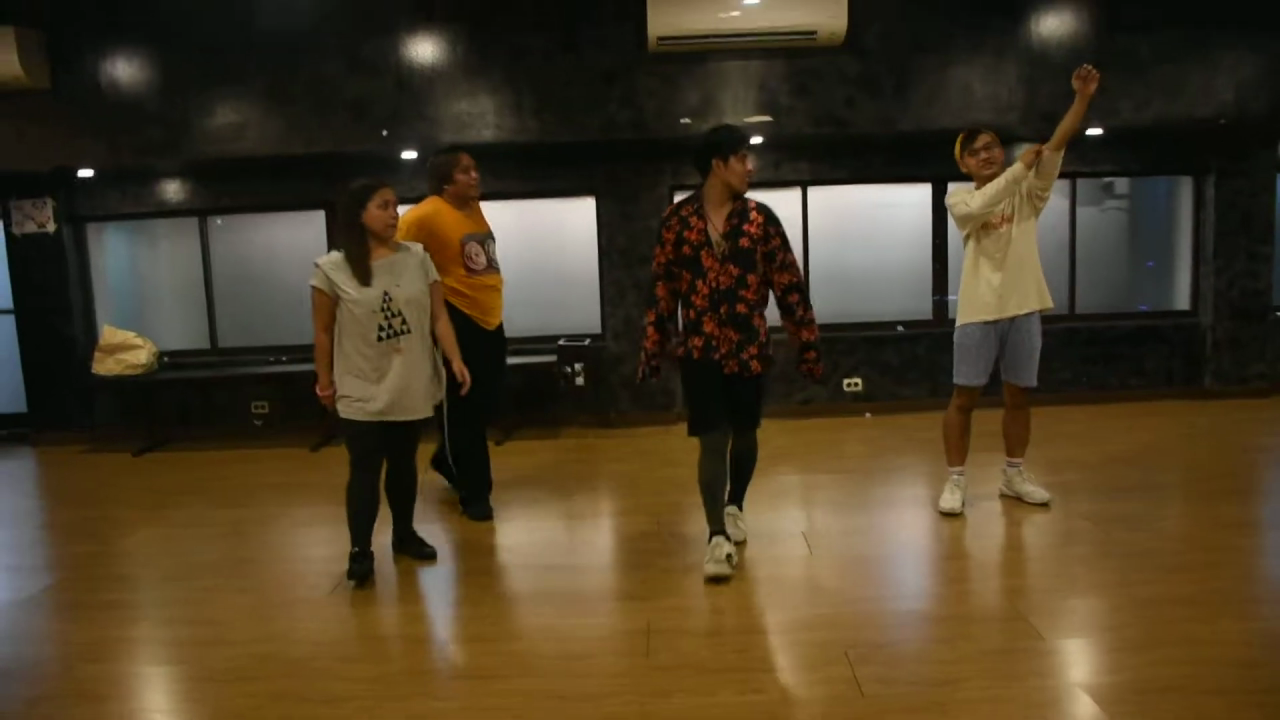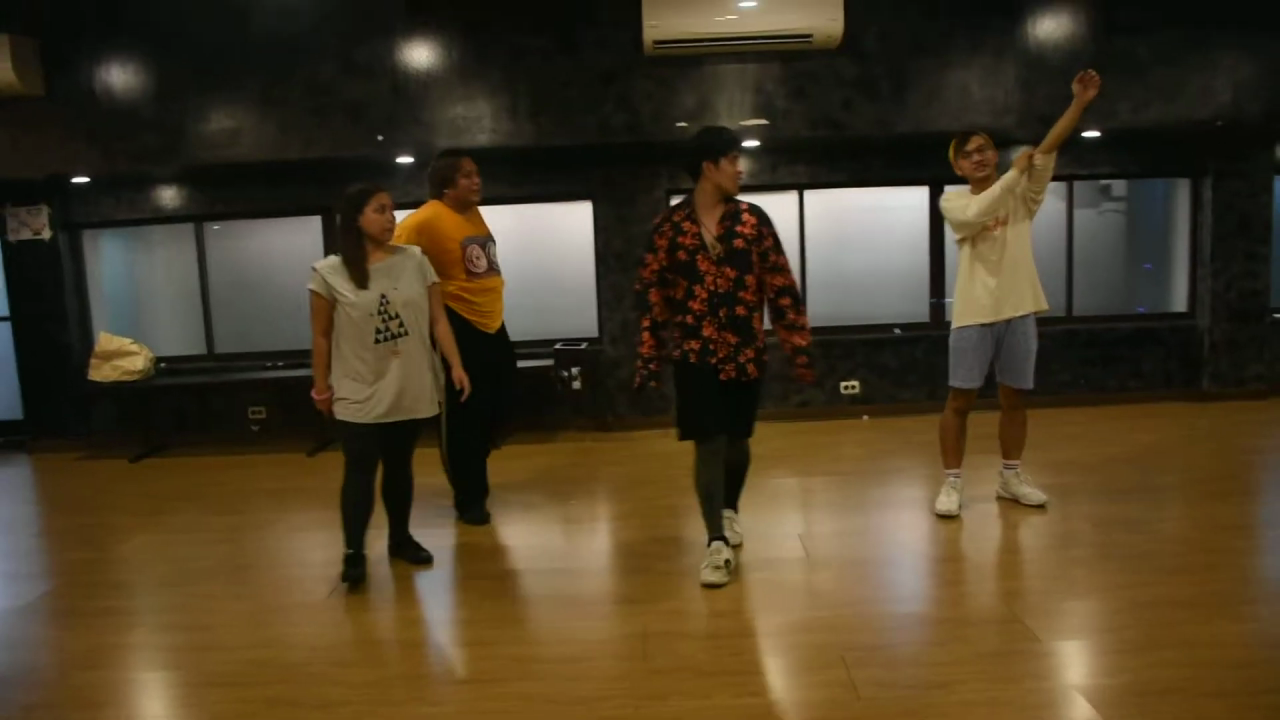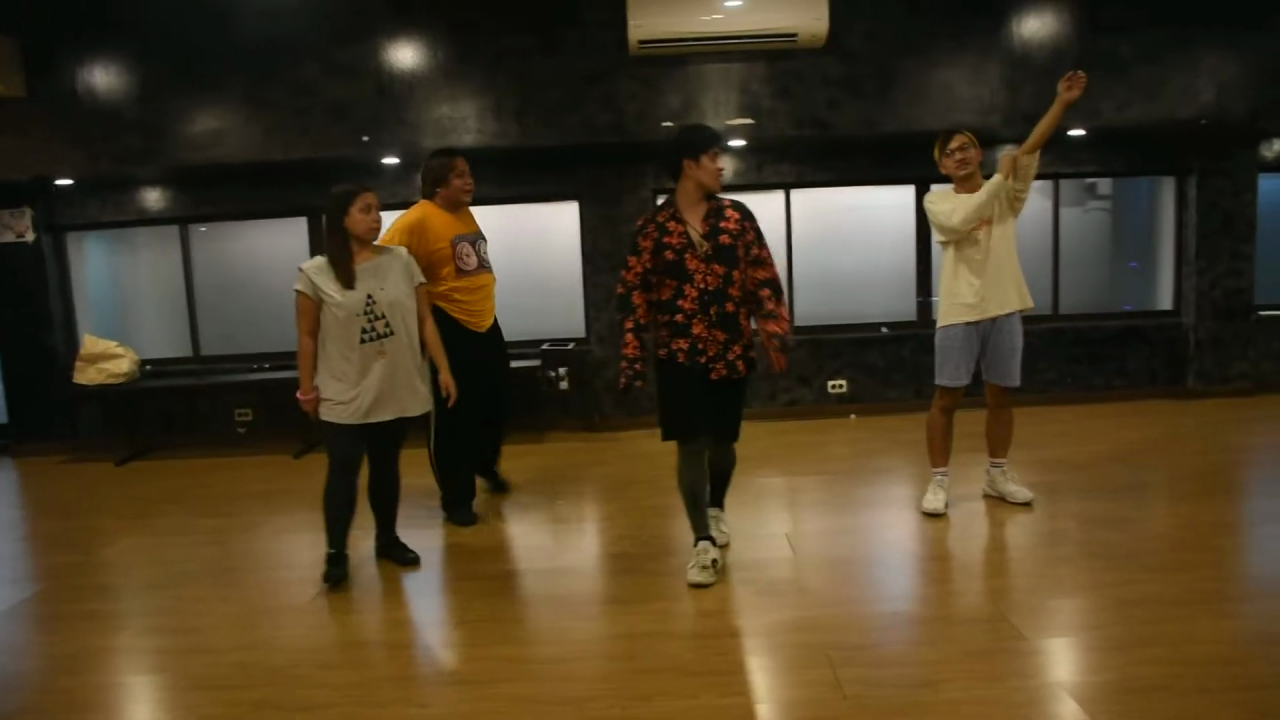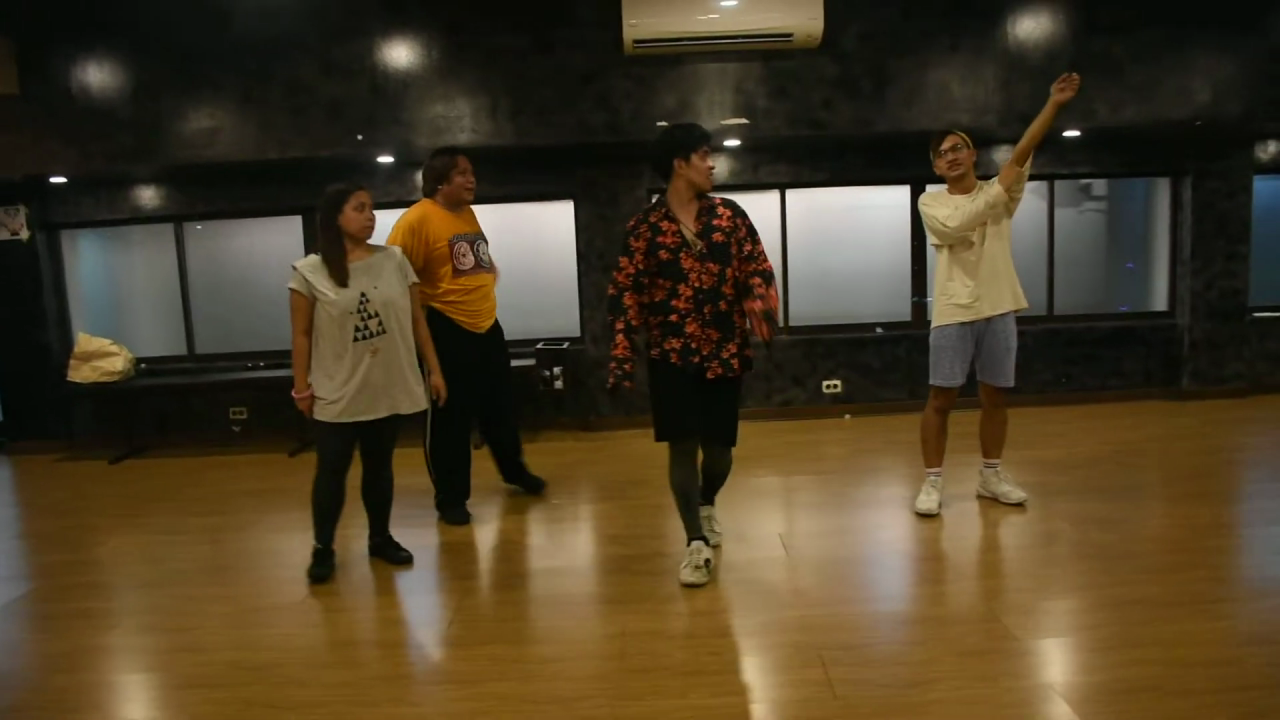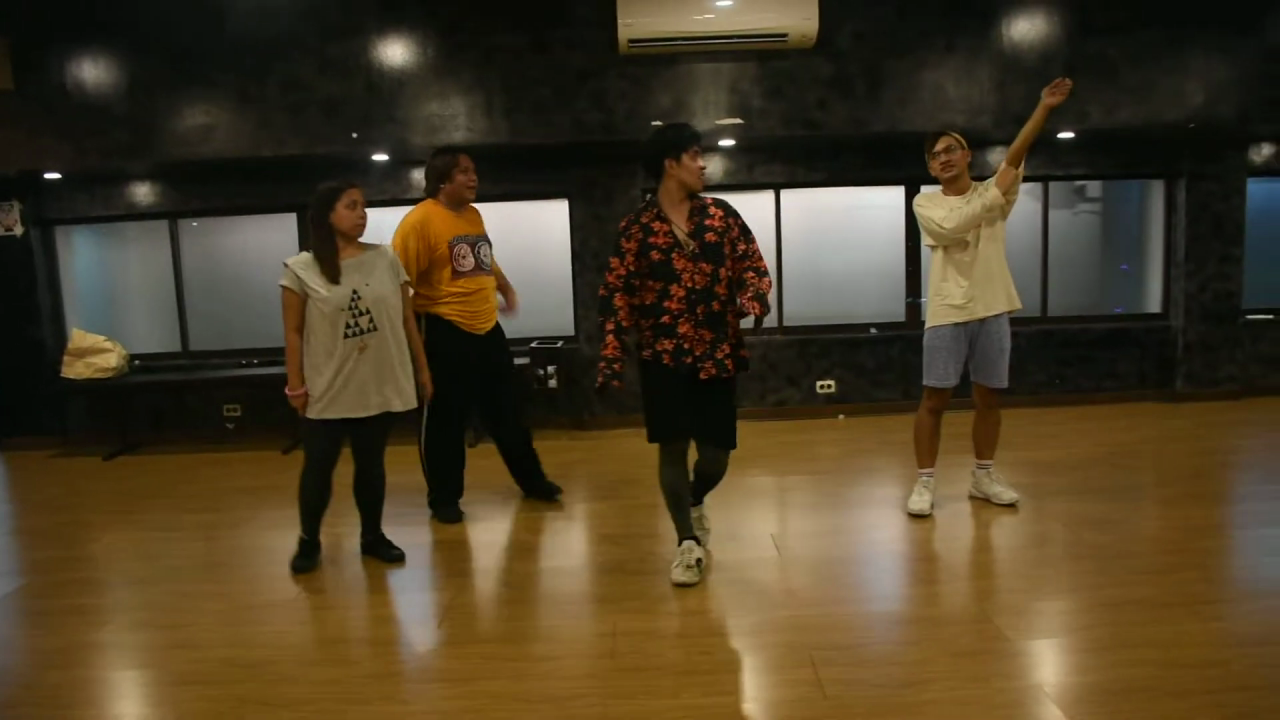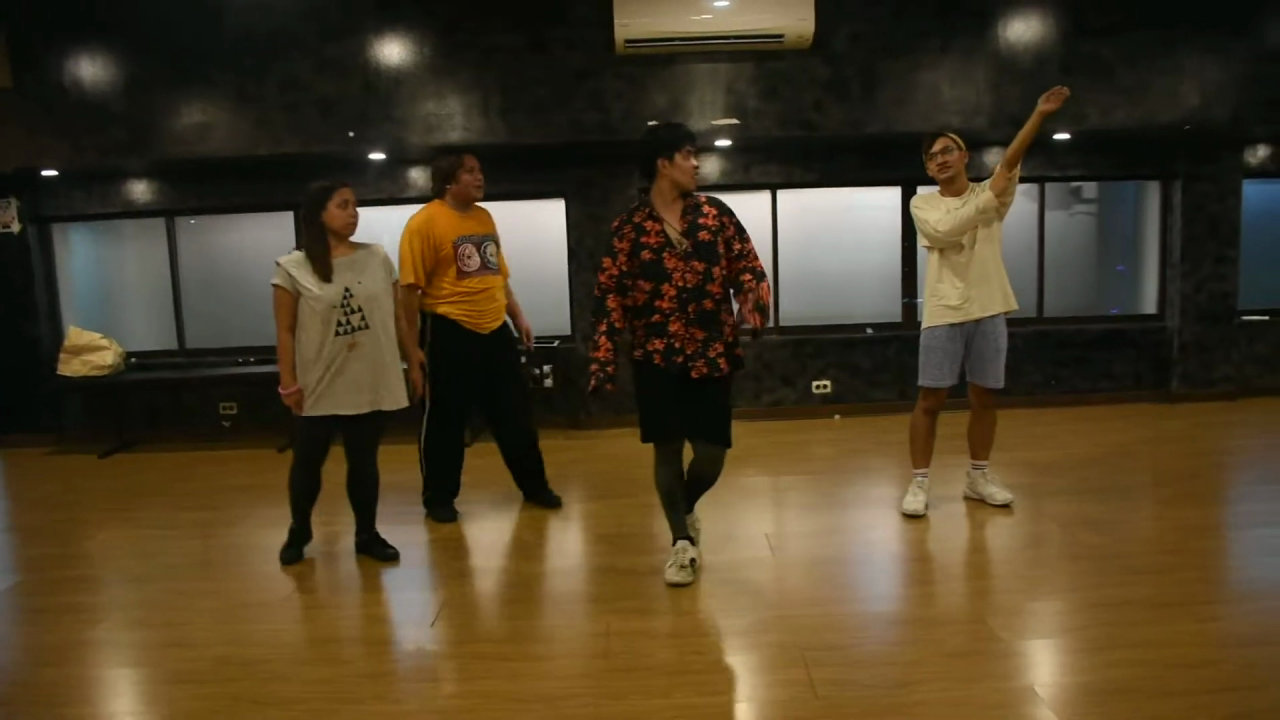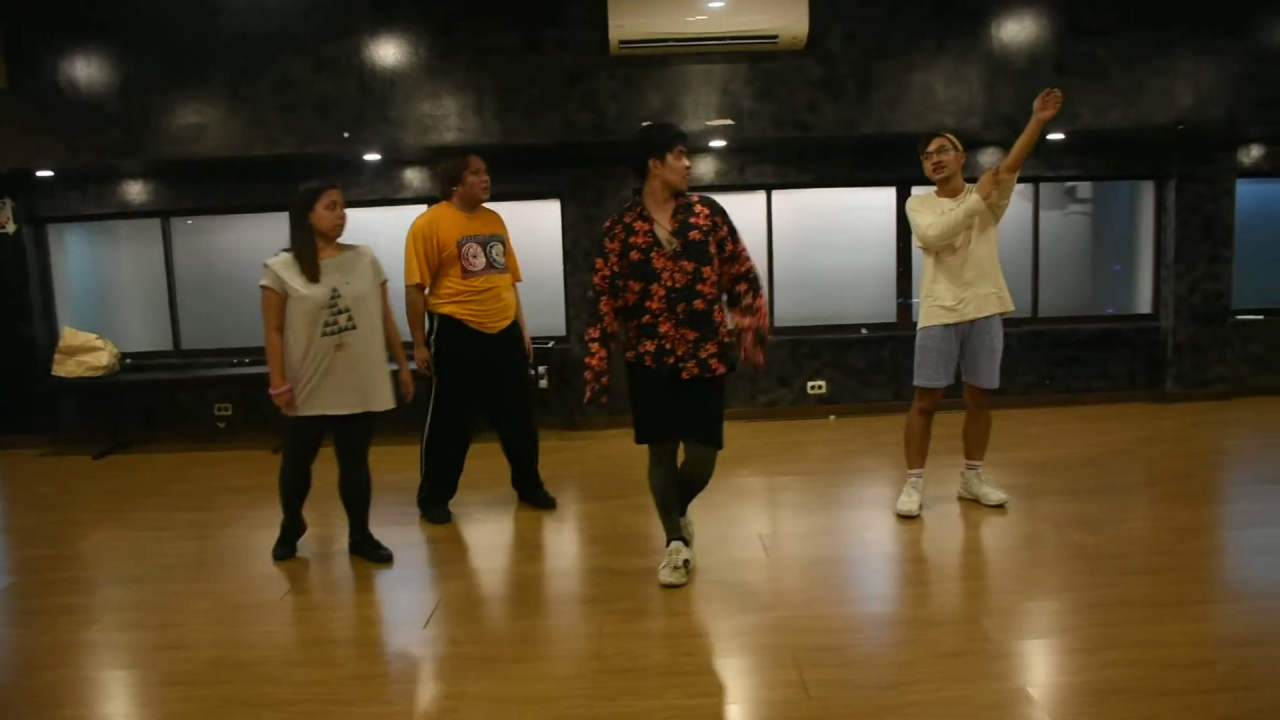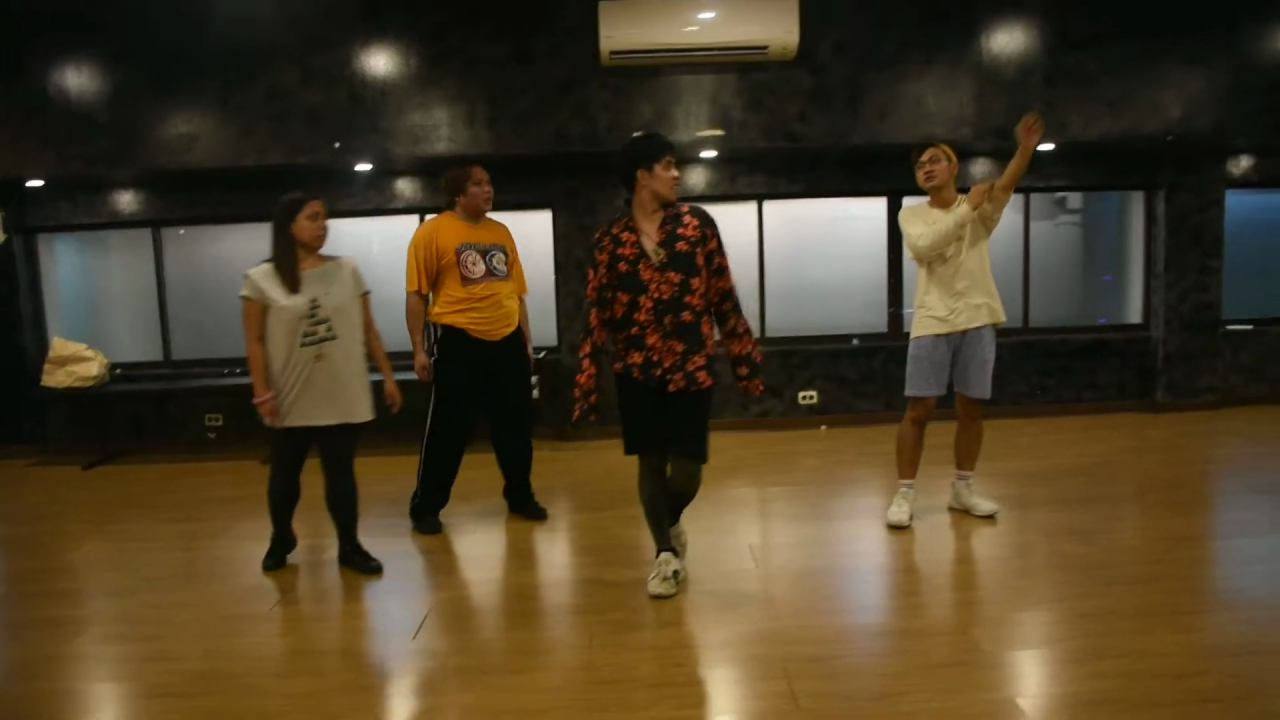
dt=0.1s
person 1, frame 1
left shoulder: (762, 219)
right shoulder: (677, 220)
left elbow: (789, 284)
right elbow: (662, 285)
left wrist: (807, 343)
right wrist: (653, 347)
left hip: (748, 348)
right hip: (699, 350)
left knee: (744, 434)
right knee: (712, 439)
left ankle: (735, 506)
right ankle: (719, 538)
person 1, frame 2
left shoulder: (754, 220)
right shoulder: (669, 225)
left elbow: (781, 287)
right elbow: (653, 292)
left wrist: (798, 347)
right wrist: (649, 354)
left hip: (744, 353)
right hip: (694, 355)
left knee: (736, 441)
right knee: (708, 446)
left ankle: (730, 510)
right ankle: (717, 544)
person 1, frame 3
left shoulder: (738, 217)
right shoulder: (652, 227)
left elbow: (765, 277)
right elbow: (634, 292)
left wrist: (774, 330)
right wrist: (632, 355)
left hip: (731, 353)
right hip: (679, 356)
left knee: (723, 444)
right knee: (691, 446)
left ankle: (715, 507)
right ankle: (704, 543)
person 1, frame 4
left shoulder: (730, 215)
right shoulder: (644, 227)
left elbow: (758, 271)
right elbow: (625, 294)
left wrist: (760, 306)
right wrist: (621, 355)
left hip: (724, 353)
right hip: (671, 356)
left knee: (719, 448)
right knee: (682, 447)
left ankle: (707, 504)
right ankle: (696, 543)
person 1, frame 5
left shoulder: (722, 215)
right shoulder: (635, 228)
left elbow: (753, 267)
right elbow: (617, 295)
left wrist: (754, 294)
right wrist: (611, 356)
left hip: (718, 356)
right hip: (663, 358)
left knee: (716, 453)
right knee: (672, 449)
left ankle: (695, 502)
right ankle: (688, 542)
person 1, frame 6
left shoulder: (716, 213)
right shoulder: (628, 227)
left elbow: (749, 267)
right elbow: (610, 296)
left wrist: (753, 302)
right wrist: (603, 358)
left hip: (711, 355)
right hip: (655, 358)
left knee: (711, 454)
right knee: (667, 449)
left ankle: (686, 505)
right ankle: (682, 542)
person 1, frame 7
left shoulder: (709, 213)
right shoulder: (620, 228)
left elbow: (741, 275)
right elbow: (604, 299)
left wrist: (753, 326)
right wrist: (597, 364)
left hip: (704, 356)
right hip: (648, 358)
left knee: (703, 455)
right knee: (661, 450)
left ankle: (679, 510)
right ankle: (675, 543)
person 1, frame 8
left shoulder: (698, 223)
right shoulder: (610, 239)
left elbow: (723, 294)
right elbow: (596, 312)
left wrist: (745, 358)
right wrist: (587, 380)
left hip: (692, 368)
right hip: (637, 370)
left knee: (687, 467)
right knee: (650, 462)
left ankle: (672, 520)
right ankle: (666, 554)
person 2, frame 1
left shoulder: (1028, 191)
right shoulder: (958, 198)
left elbow: (1054, 148)
right elbow: (980, 206)
left wrist: (1082, 98)
right wrist: (1020, 165)
left hip: (1024, 308)
right hip: (978, 311)
left knee: (1018, 396)
right knee: (964, 397)
left ankle: (1014, 475)
right ankle: (956, 481)
person 2, frame 2
left shoulder: (1022, 195)
right shoulder: (953, 202)
left elbow: (1047, 150)
right elbow: (976, 214)
left wrist: (1079, 102)
right wrist: (1014, 172)
left hip: (1019, 311)
right hip: (973, 314)
left knee: (1014, 398)
right knee: (960, 399)
left ankle: (1011, 477)
right ankle: (952, 483)
person 2, frame 3
left shoulder: (1008, 191)
right shoulder: (936, 201)
left elbow: (1030, 149)
right elbow: (959, 222)
left wrist: (1061, 102)
right wrist: (999, 177)
left hip: (1004, 308)
right hip: (958, 312)
left knee: (1000, 396)
right knee: (947, 398)
left ankle: (998, 475)
right ankle: (939, 481)
person 2, frame 4
left shoulder: (1002, 193)
right shoulder: (930, 202)
left elbow: (1022, 152)
right elbow: (957, 226)
left wrist: (1053, 104)
right wrist: (997, 188)
left hip: (998, 309)
right hip: (953, 313)
left knee: (994, 396)
right knee: (941, 398)
left ankle: (991, 476)
right ankle: (932, 482)
person 2, frame 5
left shoulder: (995, 192)
right shoulder: (925, 203)
left elbow: (1015, 155)
right elbow: (951, 228)
left wrist: (1044, 108)
right wrist: (993, 193)
left hip: (992, 310)
right hip: (947, 312)
left knee: (988, 397)
right knee: (935, 399)
left ankle: (983, 477)
right ankle: (924, 482)
person 2, frame 6
left shoulder: (991, 193)
right shoulder: (922, 204)
left elbow: (1012, 159)
right elbow: (946, 232)
left wrist: (1040, 114)
right wrist: (988, 196)
left hip: (989, 311)
right hip: (943, 313)
left knee: (984, 397)
right knee: (930, 399)
left ankle: (979, 477)
right ankle: (919, 483)
person 2, frame 7
left shoulder: (990, 196)
right shoulder: (918, 205)
left elbow: (1011, 167)
right elbow: (934, 237)
left wrist: (1037, 122)
right wrist: (976, 199)
left hip: (985, 311)
right hip: (940, 313)
left knee: (979, 398)
right knee: (926, 399)
left ankle: (972, 478)
right ankle: (913, 483)
person 2, frame 8
left shoulder: (981, 207)
right shoulder: (911, 215)
left elbow: (1004, 186)
right elbow: (926, 247)
left wrist: (1025, 148)
right wrist: (966, 209)
left hip: (977, 321)
right hip: (932, 323)
left knee: (971, 408)
right knee: (918, 409)
left ankle: (963, 488)
right ankle: (905, 493)
person 3, frame 1
left shoulder: (417, 258)
right shoulder: (332, 269)
left elbow: (438, 315)
right elbow: (323, 331)
left wrist: (456, 361)
right wrist: (324, 384)
left hip: (411, 385)
right hip: (360, 391)
left knee: (403, 463)
right knee: (365, 469)
left ankle: (404, 534)
right ankle: (360, 551)
person 3, frame 2
left shoulder: (414, 261)
right shoulder: (329, 273)
left elbow: (437, 318)
right elbow: (321, 335)
left wrist: (456, 366)
right wrist: (321, 388)
left hip: (410, 388)
right hip: (358, 394)
left knee: (400, 466)
right knee: (359, 471)
left ankle: (400, 538)
right ankle: (354, 554)
person 3, frame 3
left shoulder: (401, 262)
right shoulder: (315, 274)
left elbow: (424, 321)
right elbow: (308, 336)
left wrist: (443, 369)
right wrist: (307, 389)
left hip: (396, 389)
right hip: (343, 395)
left knee: (386, 467)
right knee: (343, 471)
left ankle: (387, 539)
right ankle: (336, 554)
person 3, frame 4
left shoulder: (394, 261)
right shoulder: (309, 272)
left elbow: (417, 321)
right elbow: (301, 334)
left wrist: (434, 369)
right wrist: (301, 388)
left hip: (389, 387)
right hip: (336, 393)
left knee: (379, 466)
right knee: (332, 470)
left ankle: (380, 538)
right ankle: (323, 549)
person 3, frame 5
left shoulder: (385, 259)
right shoulder: (300, 269)
left elbow: (406, 319)
right elbow: (293, 333)
left wrist: (421, 367)
right wrist: (295, 384)
left hip: (380, 385)
right hip: (327, 391)
left knee: (371, 463)
right knee: (319, 466)
left ankle: (372, 536)
right ankle: (309, 540)
person 3, frame 6
left shoulder: (377, 258)
right shoulder: (292, 268)
left elbow: (397, 319)
right elbow: (285, 331)
left wrist: (414, 365)
right wrist: (288, 383)
left hip: (372, 383)
right hip: (319, 388)
left knee: (364, 461)
right knee: (308, 461)
left ankle: (367, 534)
right ankle: (299, 529)
person 3, frame 7
left shoulder: (364, 260)
right shoulder: (280, 269)
left elbow: (385, 319)
right elbow: (274, 332)
left wrist: (403, 365)
right wrist: (278, 383)
left hip: (360, 385)
right hip: (309, 388)
left knee: (355, 462)
right knee: (297, 461)
left ankle: (360, 536)
right ankle: (291, 525)
person 3, frame 8
left shoulder: (346, 270)
right shoulder: (261, 279)
left elbow: (368, 330)
right elbow: (255, 341)
left wrist: (388, 376)
right wrist: (262, 392)
left hip: (342, 395)
right hip: (292, 399)
left knee: (340, 472)
right knee: (285, 472)
left ankle: (350, 547)
right ankle: (281, 537)
person 4, frame 1
left shoulder: (474, 208)
right shoulder: (426, 216)
left hip: (491, 321)
right hip: (457, 323)
left knee: (485, 403)
right knee: (464, 410)
left ankle: (446, 461)
right ankle: (473, 493)
person 4, frame 2
left shoulder: (473, 212)
right shoulder: (426, 220)
left hip: (493, 325)
right hip: (457, 328)
left knee: (499, 405)
right knee: (464, 415)
left ankle: (463, 468)
right ankle: (470, 497)
person 4, frame 3
left shoulder: (464, 212)
right shoulder: (417, 220)
left hip: (485, 326)
right hip: (447, 328)
left knee: (496, 403)
right knee: (453, 416)
left ankle: (483, 464)
right ankle: (457, 498)
person 4, frame 4
left shoulder: (467, 213)
right shoulder: (416, 221)
left hip: (487, 326)
right hip: (445, 331)
left knee: (500, 405)
right knee: (449, 417)
left ankle: (515, 469)
right ankle: (450, 498)
person 4, frame 5
left shoulder: (473, 216)
right shoulder: (419, 222)
left wrist: (505, 286)
left hip: (488, 329)
right hip: (445, 333)
left knee: (508, 411)
right knee: (446, 419)
left ankle: (532, 479)
right ankle: (443, 498)
person 4, frame 6
left shoulder: (484, 217)
right shoulder: (425, 222)
right elbow: (409, 287)
left wrist: (518, 316)
left hip: (496, 330)
right hip: (451, 333)
left knee: (514, 412)
right knee: (446, 419)
left ankle: (534, 484)
right ankle: (438, 497)
person 4, frame 7
left shoulder: (495, 220)
right shoulder: (430, 223)
right elbow: (416, 288)
left wrist: (523, 330)
right wrist: (420, 344)
left hip: (504, 332)
right hip: (457, 332)
left knee: (518, 414)
right knee: (450, 420)
left ankle: (529, 485)
right ankle: (434, 497)
person 4, frame 8
left shoulder: (501, 232)
right shoulder: (432, 232)
right elbow: (416, 295)
left wrist: (528, 340)
right wrist: (419, 349)
left hip: (507, 341)
right hip: (458, 341)
left knee: (516, 424)
right knee: (448, 428)
left ankle: (520, 496)
right ankle: (425, 507)
